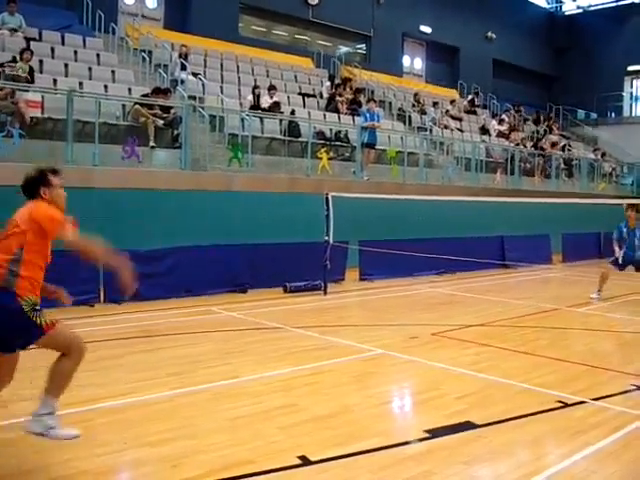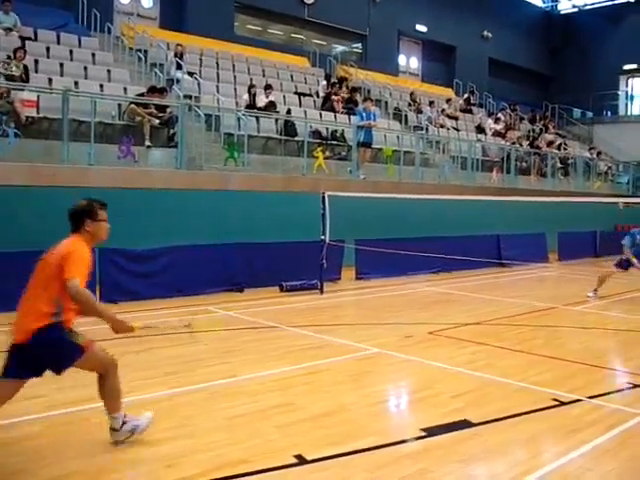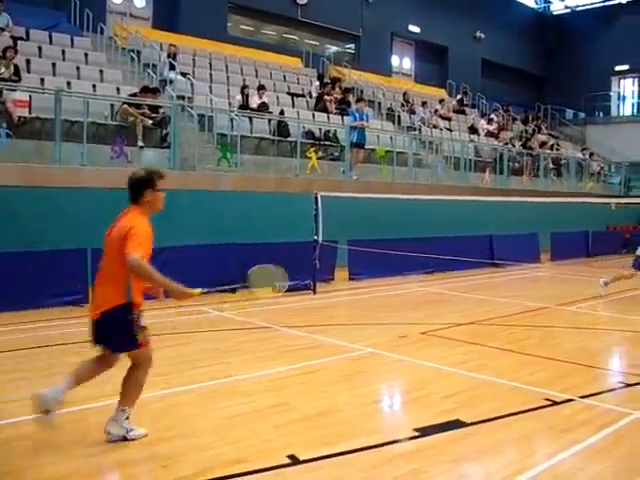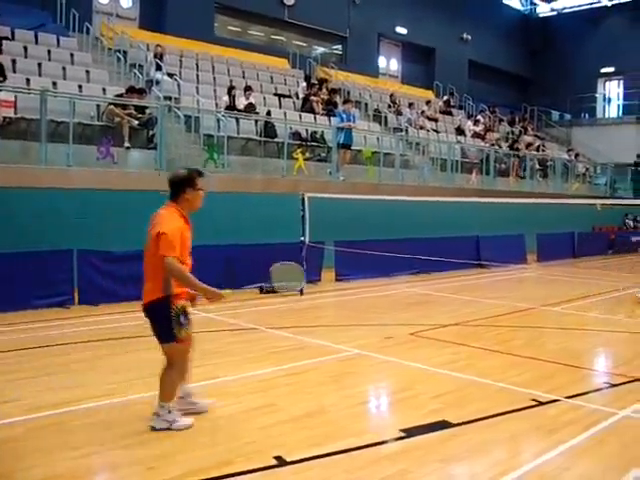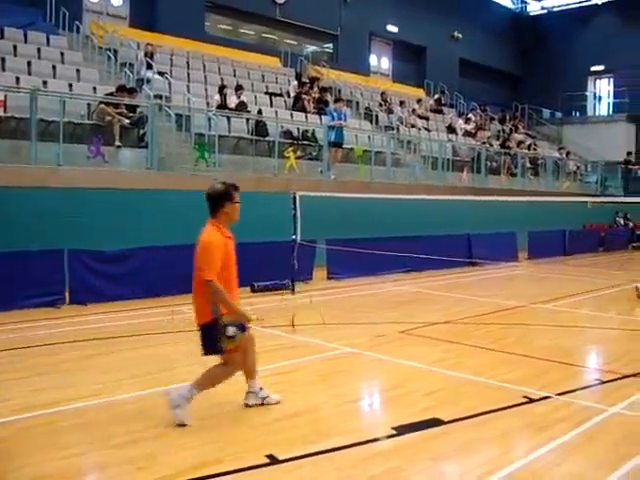
dt=0.2s
person 1, frame 1
left shoulder: (30, 219)
right shoulder: (43, 212)
right elbow: (77, 242)
left wrist: (50, 289)
right wrist: (117, 264)
right knee: (75, 346)
right ankle: (44, 415)
person 1, frame 2
left shoulder: (65, 248)
right shoulder: (78, 251)
right elbow: (74, 290)
left wrist: (75, 310)
right wrist: (111, 318)
left hip: (29, 331)
right hip: (47, 331)
right knee: (108, 366)
right ankle: (119, 425)
person 1, frame 3
left shoulder: (126, 220)
right shoulder: (139, 225)
right elbow: (134, 263)
left wrist: (148, 285)
right wrist: (172, 287)
left hip: (106, 302)
right hip: (118, 305)
left knee: (107, 359)
right knee: (142, 360)
left ankle: (53, 395)
right ankle: (119, 423)
person 1, frame 4
left shoulder: (168, 215)
right shoulder: (171, 222)
right elbow: (170, 264)
left wrist: (188, 288)
right wrist: (202, 289)
left hip: (165, 296)
right hip: (165, 300)
left knee: (182, 349)
right knee: (178, 356)
left ankle: (183, 399)
right ankle: (164, 415)
person 1, frame 5
left shoulder: (220, 234)
right shoulder: (213, 239)
right elbow: (210, 282)
right wrist: (235, 309)
left hip: (224, 310)
right hip: (217, 313)
left knee: (247, 343)
right knee: (232, 363)
left ankle: (254, 393)
right ankle: (182, 396)
